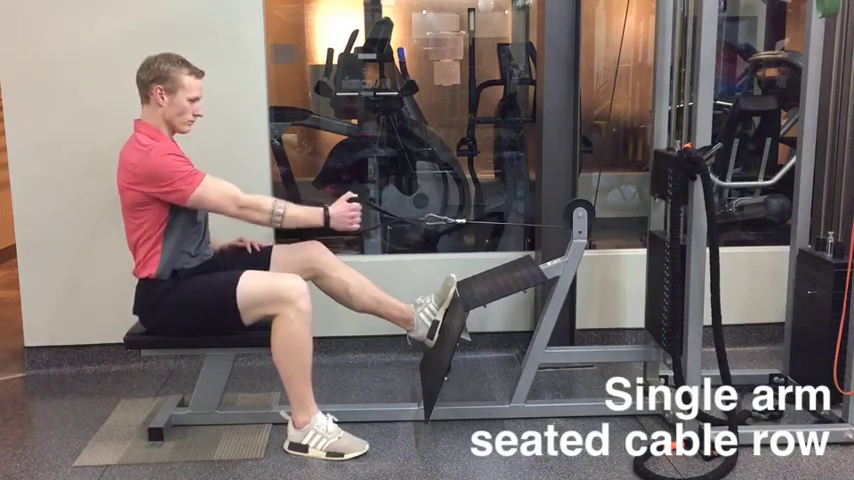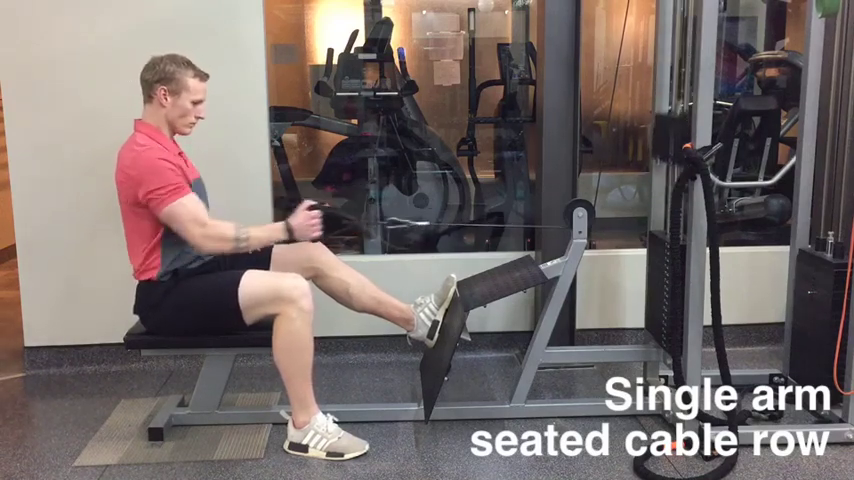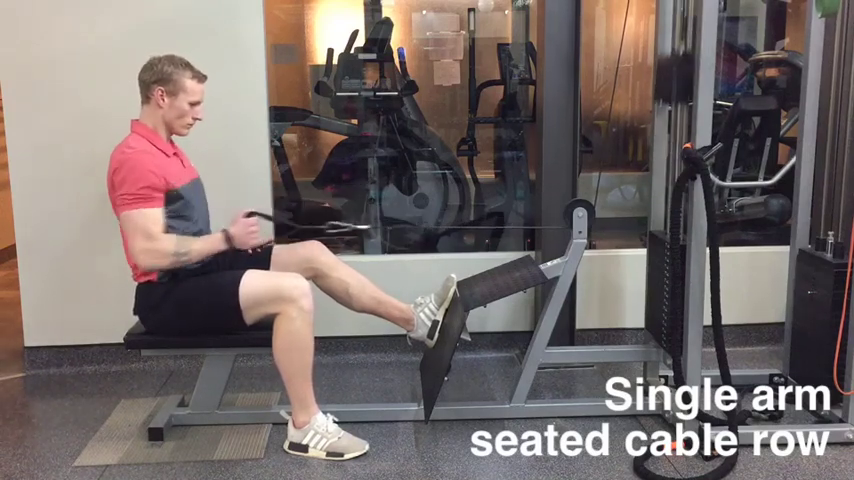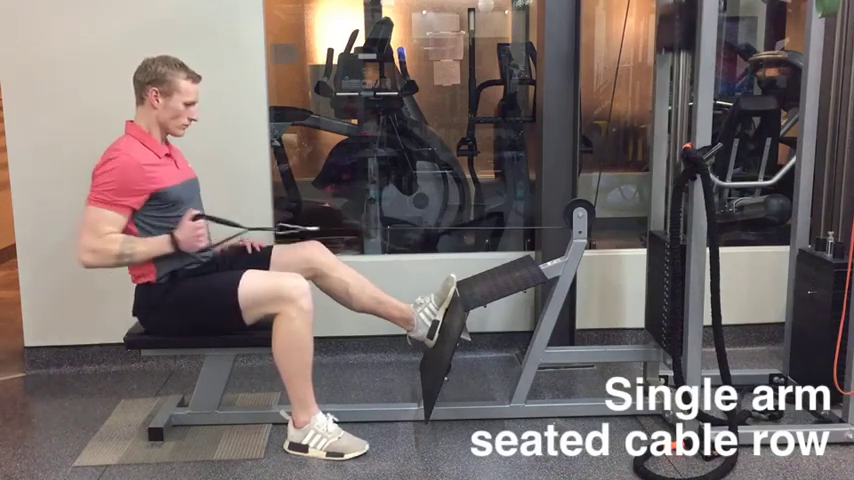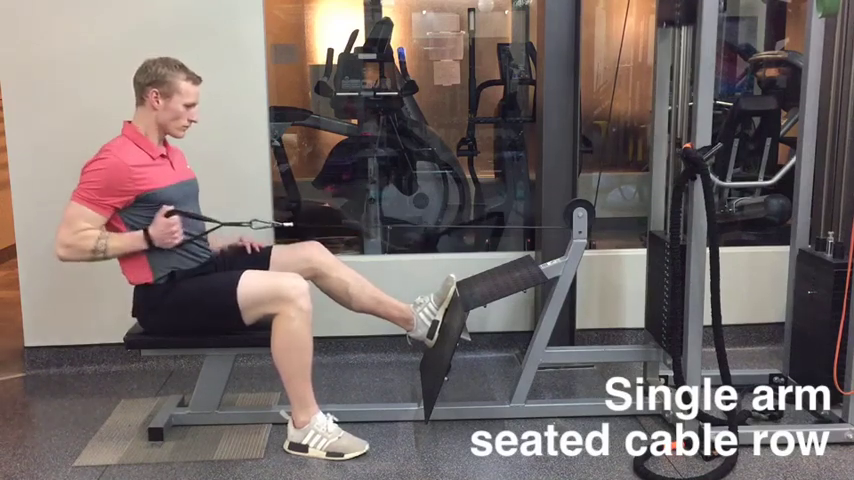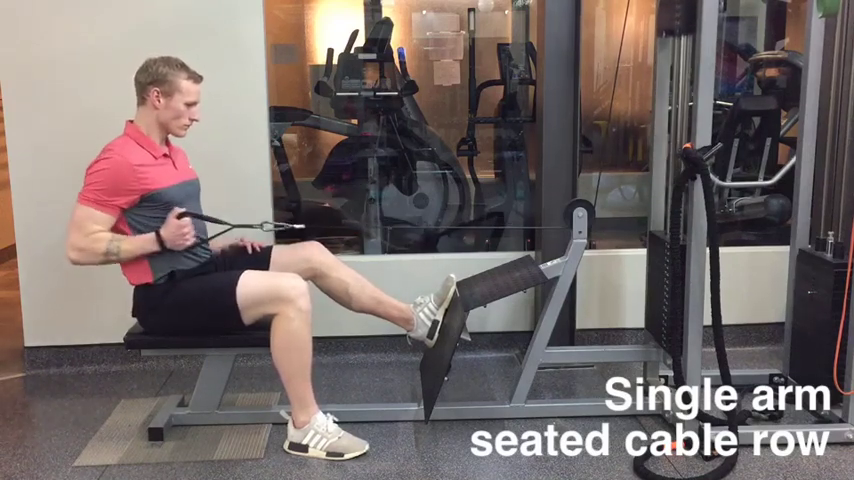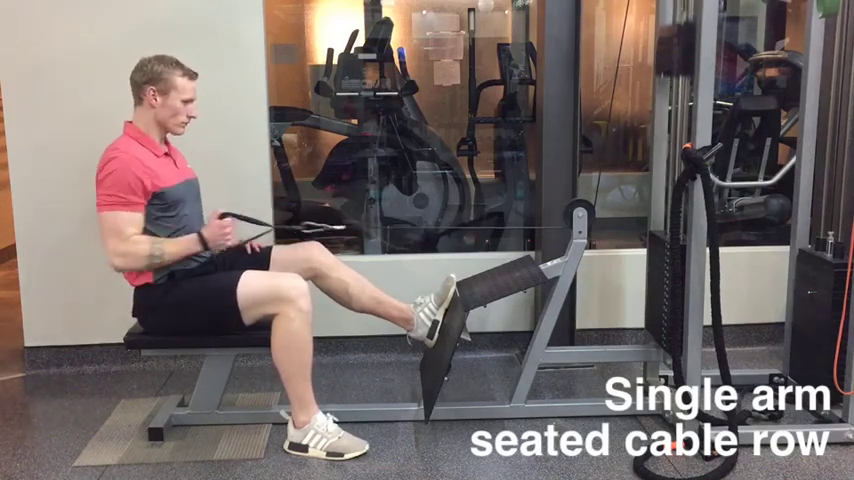
dt=0.2s
person 1, frame 1
left shoulder: (158, 146)
right shoulder: (149, 155)
right elbow: (244, 205)
left wrist: (222, 245)
right wrist: (326, 216)
left hip: (194, 269)
right hip: (168, 294)
left knee: (312, 255)
right knee: (290, 293)
left ankle: (415, 320)
right ankle: (305, 427)
person 1, frame 2
left shoulder: (162, 147)
right shoulder: (146, 156)
right elbow: (207, 235)
left wrist: (247, 241)
right wrist: (287, 229)
left hip: (194, 271)
right hip: (169, 293)
left knee: (312, 255)
right knee: (292, 292)
left ankle: (416, 320)
right ankle: (306, 427)
person 1, frame 3
left shoulder: (165, 149)
right shoulder: (136, 158)
right elbow: (147, 254)
left wrist: (229, 241)
right wrist: (226, 239)
left hip: (201, 269)
right hip: (169, 295)
left knee: (312, 254)
right knee: (293, 291)
left ankle: (416, 320)
right ankle: (306, 427)
person 1, frame 4
left shoulder: (166, 151)
right shoulder: (124, 161)
right elbow: (92, 250)
left wrist: (223, 244)
right wrist: (174, 242)
left hip: (202, 269)
right hip: (168, 294)
left knee: (312, 254)
right knee: (292, 291)
left ankle: (415, 321)
right ankle: (306, 426)
person 1, frame 5
left shoulder: (169, 152)
right shoulder: (115, 162)
right elbow: (69, 243)
left wrist: (219, 244)
right wrist: (149, 236)
left hip: (200, 269)
right hip: (166, 295)
left knee: (311, 254)
right knee: (290, 291)
left ankle: (416, 320)
right ankle: (305, 426)
person 1, frame 6
left shoulder: (170, 151)
right shoulder: (119, 162)
right elbow: (80, 247)
left wrist: (219, 245)
right wrist: (162, 238)
left hip: (198, 268)
right hip: (166, 294)
left knee: (311, 254)
right knee: (289, 290)
left ankle: (415, 320)
right ankle: (305, 426)
person 1, frame 7
left shoulder: (164, 150)
right shoulder: (125, 160)
right elbow: (123, 254)
left wrist: (219, 242)
right wrist: (203, 239)
left hip: (197, 270)
right hip: (166, 294)
left knee: (311, 255)
right knee: (290, 291)
left ankle: (415, 320)
right ankle: (305, 426)
